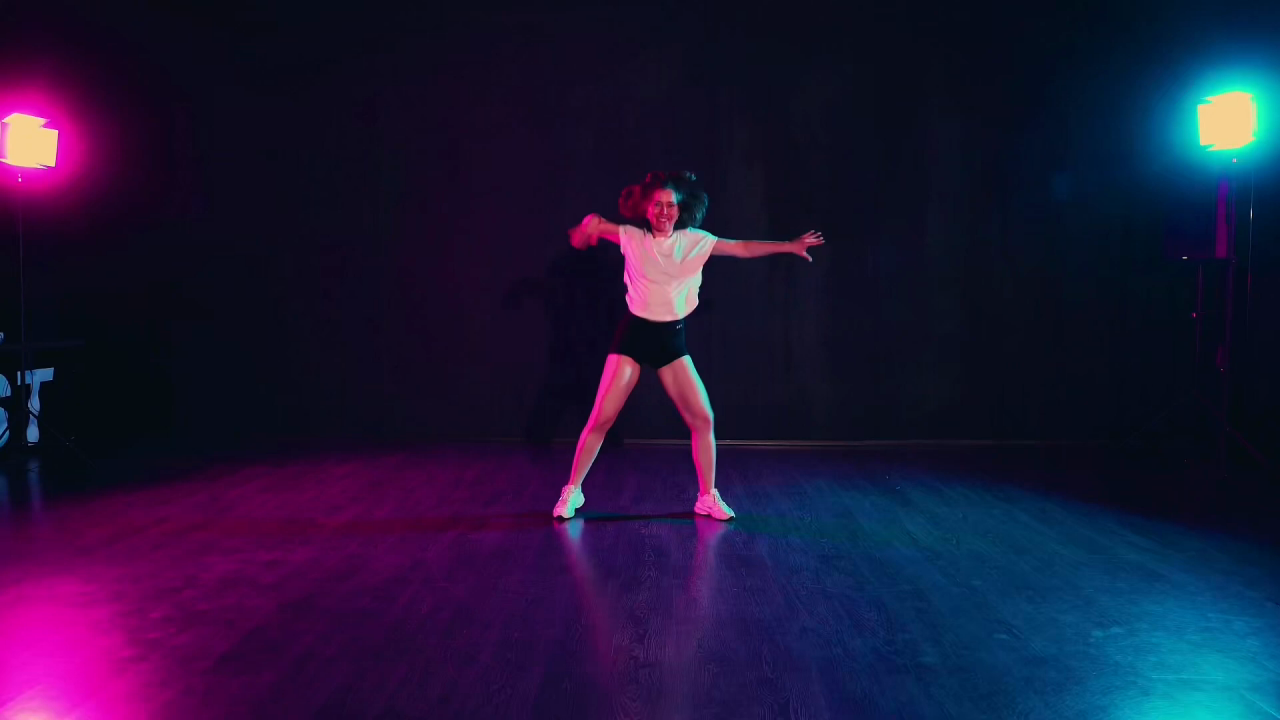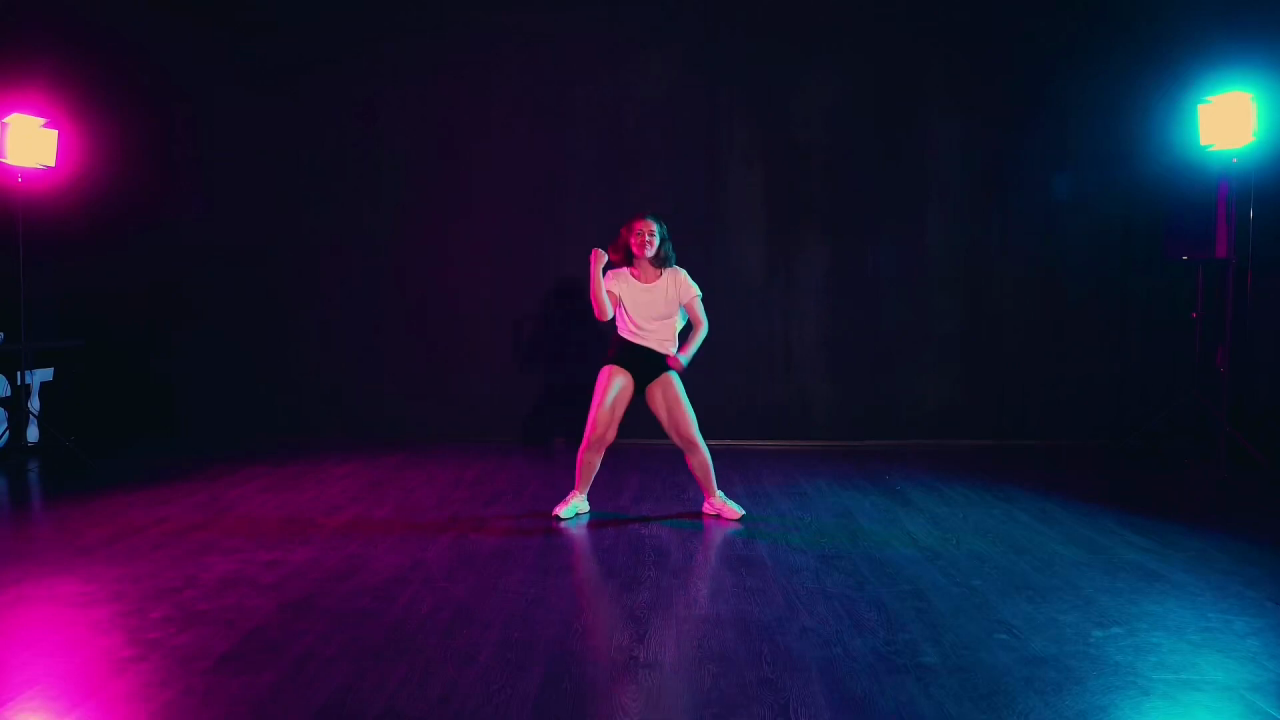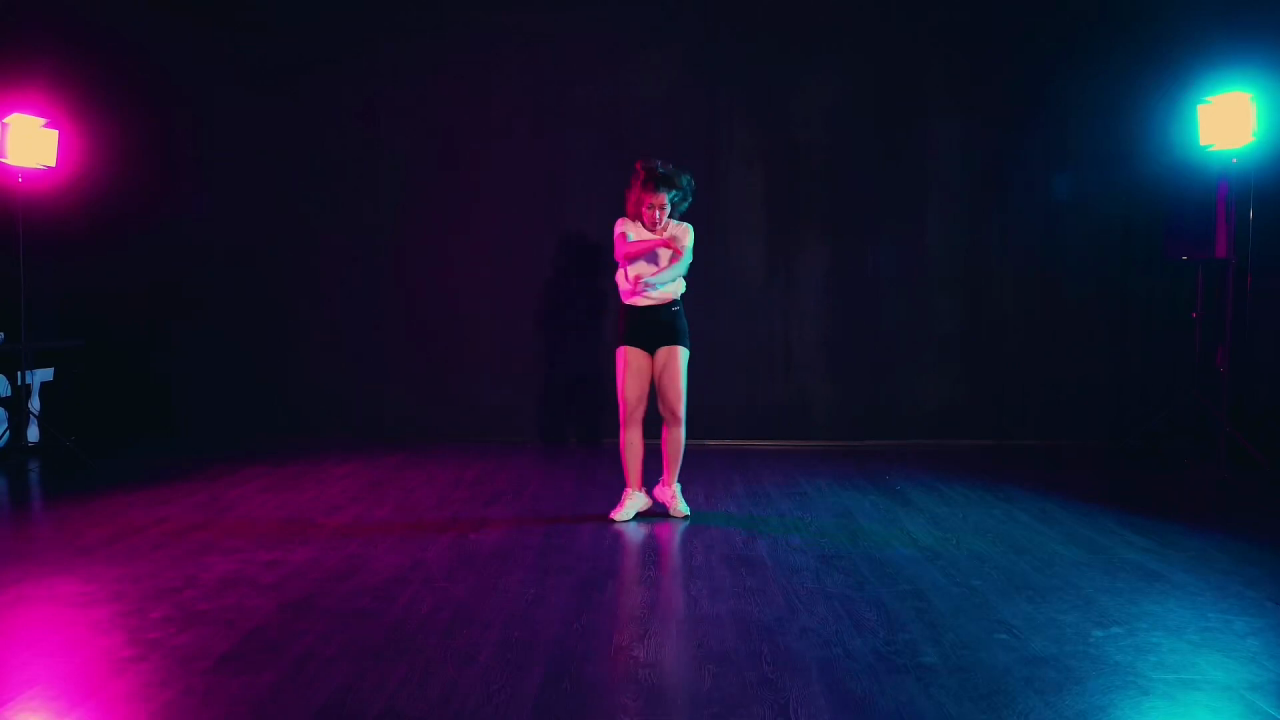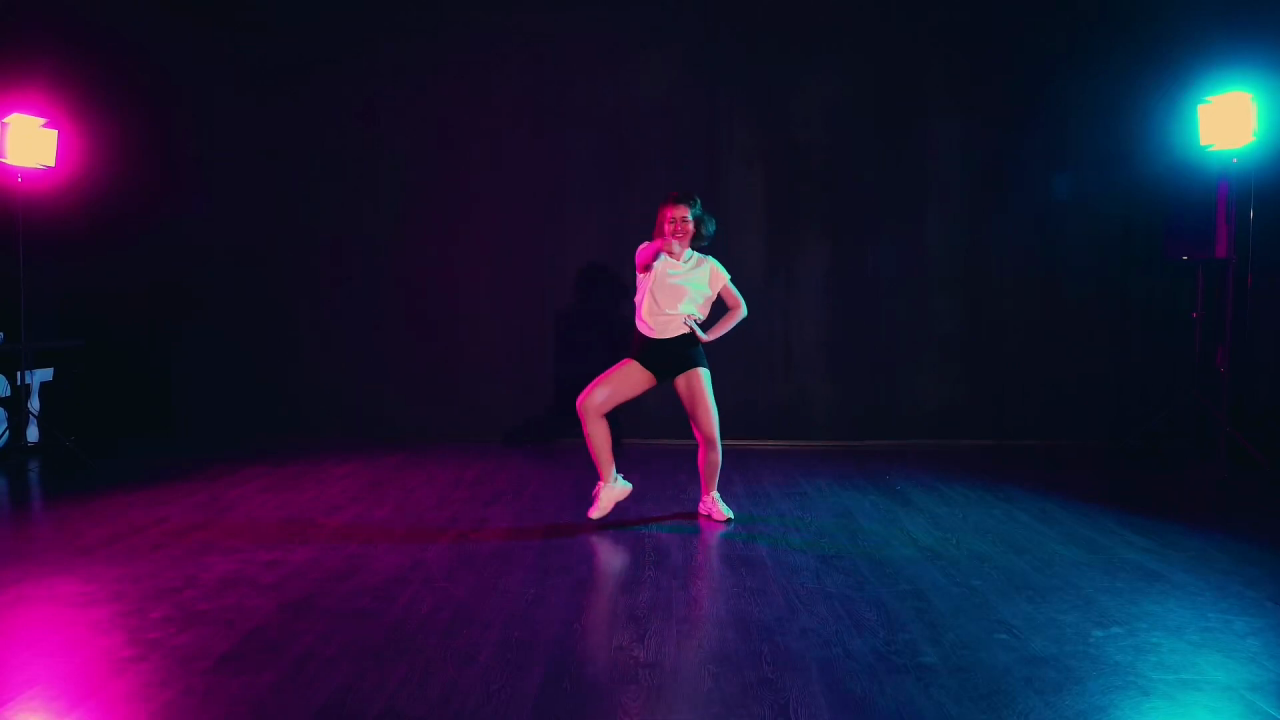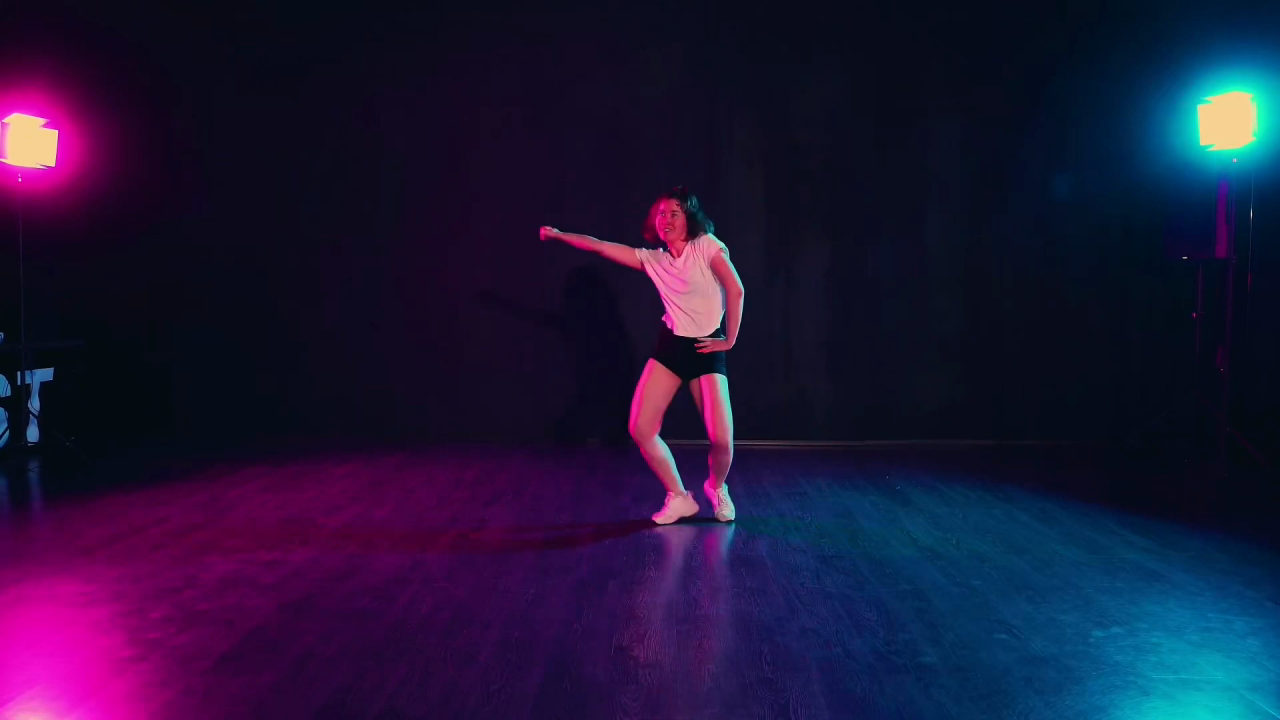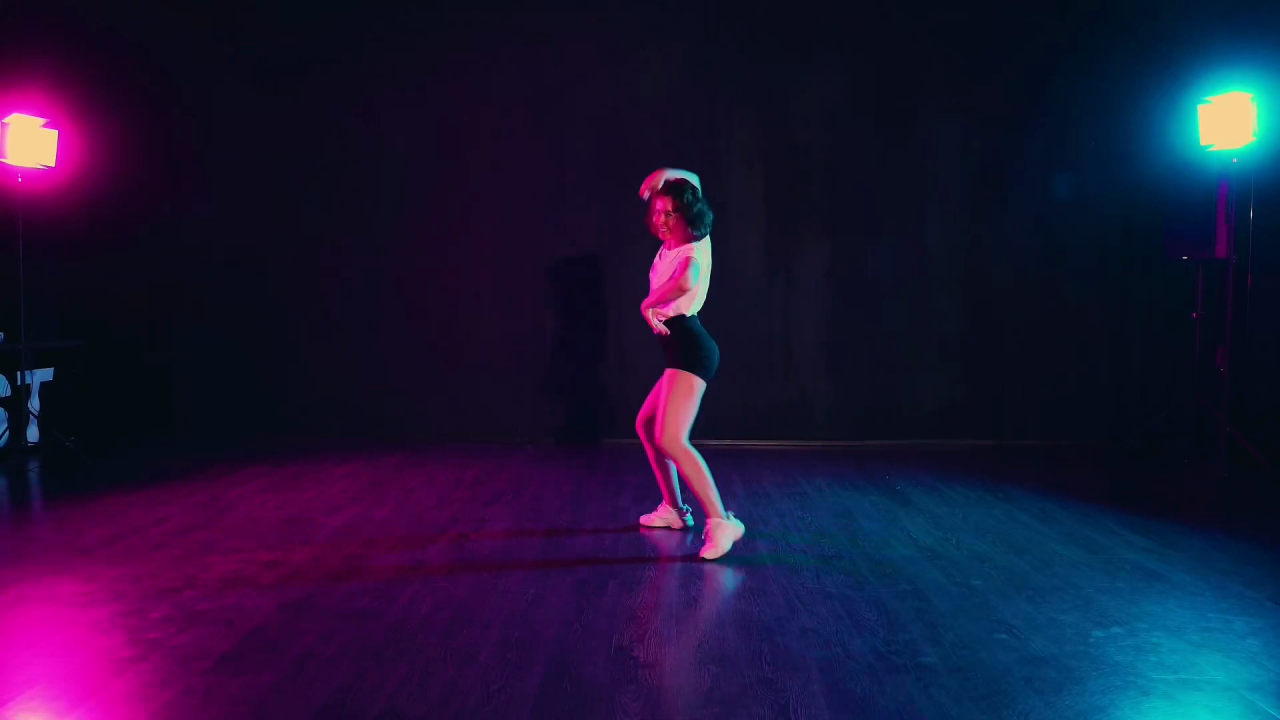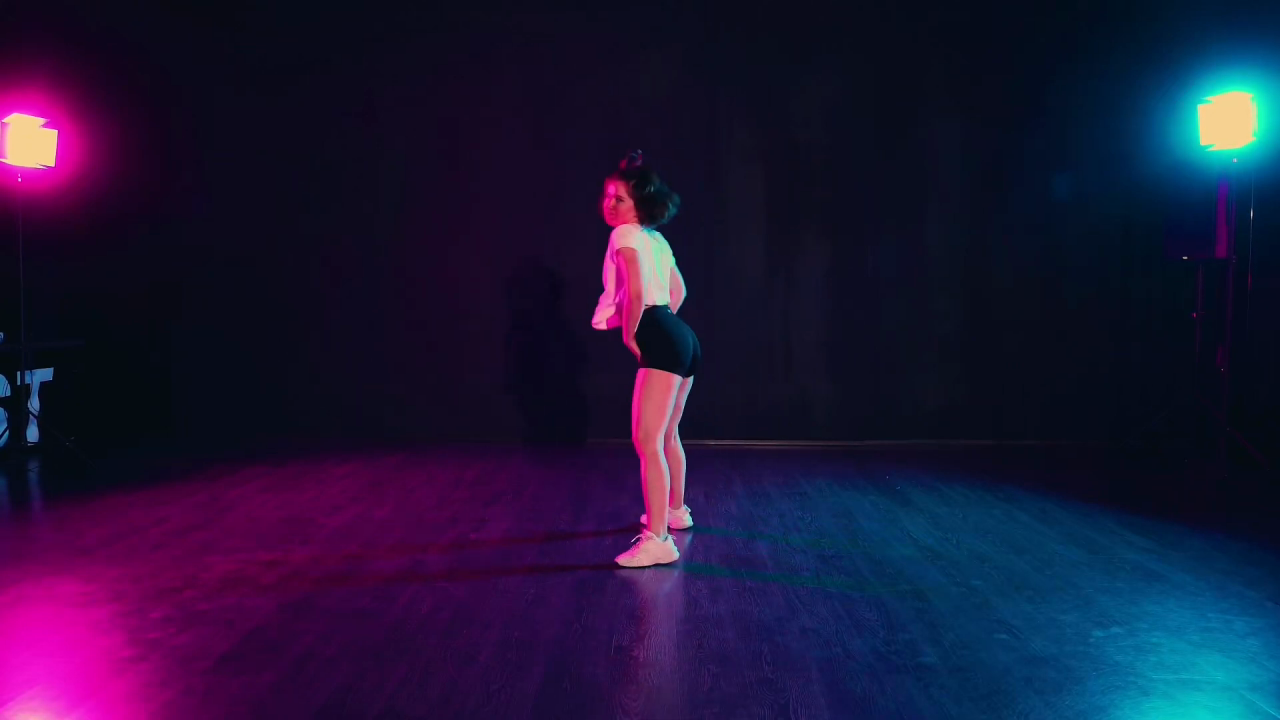
dt=0.7s
person 1, frame 1
left shoulder: (694, 239)
right shoulder: (632, 236)
left elbow: (743, 248)
right elbow: (588, 233)
left wrist: (790, 245)
right wrist: (588, 226)
left hip: (671, 338)
right hip: (634, 335)
left knee: (703, 419)
right knee: (601, 419)
left ankle: (708, 496)
right ankle: (572, 491)
person 1, frame 2
left shoulder: (677, 277)
right shoulder: (616, 277)
left elbow: (700, 322)
right elbow: (603, 314)
left wrist: (686, 353)
right wrist: (596, 270)
left hip: (661, 365)
right hip: (623, 357)
left knee: (689, 439)
right knee: (597, 435)
left ankle: (713, 499)
right ankle: (578, 497)
person 1, frame 3
left shoulder: (682, 230)
right shoulder: (625, 227)
left elbow: (680, 266)
right elbow: (623, 254)
left wrist: (652, 279)
right wrist: (659, 243)
left hip: (669, 320)
right hip: (634, 323)
left knee: (674, 411)
right knee: (630, 414)
left ankle: (670, 488)
right ankle: (633, 493)
person 1, frame 4
left shoulder: (709, 267)
right shoulder: (649, 251)
left elbow: (739, 309)
right elbow: (646, 258)
left wrist: (708, 335)
right wrist: (663, 247)
left hip: (687, 352)
right hip: (647, 351)
left knee: (709, 436)
right knee: (587, 404)
left ankle: (709, 498)
right ankle: (610, 483)
person 1, frame 5
left shoulder: (707, 245)
right shoulder: (653, 259)
left elbow: (736, 291)
right elbow: (604, 248)
left wrist: (730, 340)
right wrist: (560, 234)
left hip: (706, 352)
right hip: (669, 348)
left knee: (721, 439)
right knee: (640, 429)
left ankle: (716, 488)
right ankle: (678, 497)
person 1, frame 6
left shoulder: (690, 249)
right shoulder: (687, 243)
left elbow: (682, 284)
right elbow: (690, 183)
left wrist: (649, 304)
right wrist: (665, 176)
left hip: (690, 350)
right hip: (684, 350)
left knee: (671, 438)
right knee: (646, 424)
left ankle: (721, 520)
right ankle: (673, 508)
person 1, frame 7
left shoulder: (624, 237)
right shoulder: (655, 239)
left elbow: (636, 294)
left wrist: (630, 335)
left hip: (660, 342)
right hip: (682, 339)
left knee: (646, 440)
right knee: (666, 433)
left ankle: (657, 540)
right ankle: (676, 510)
